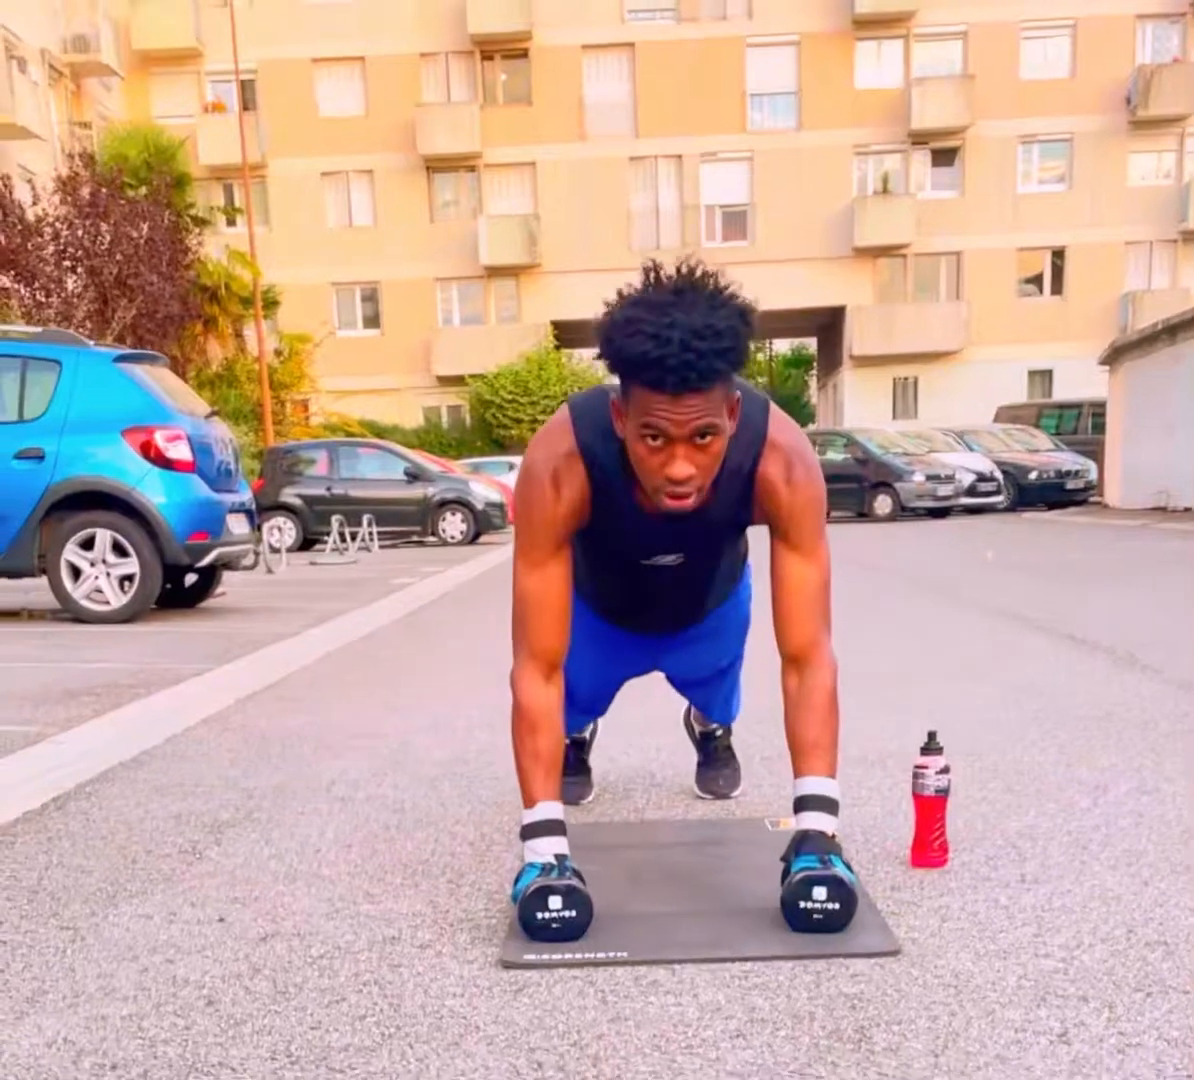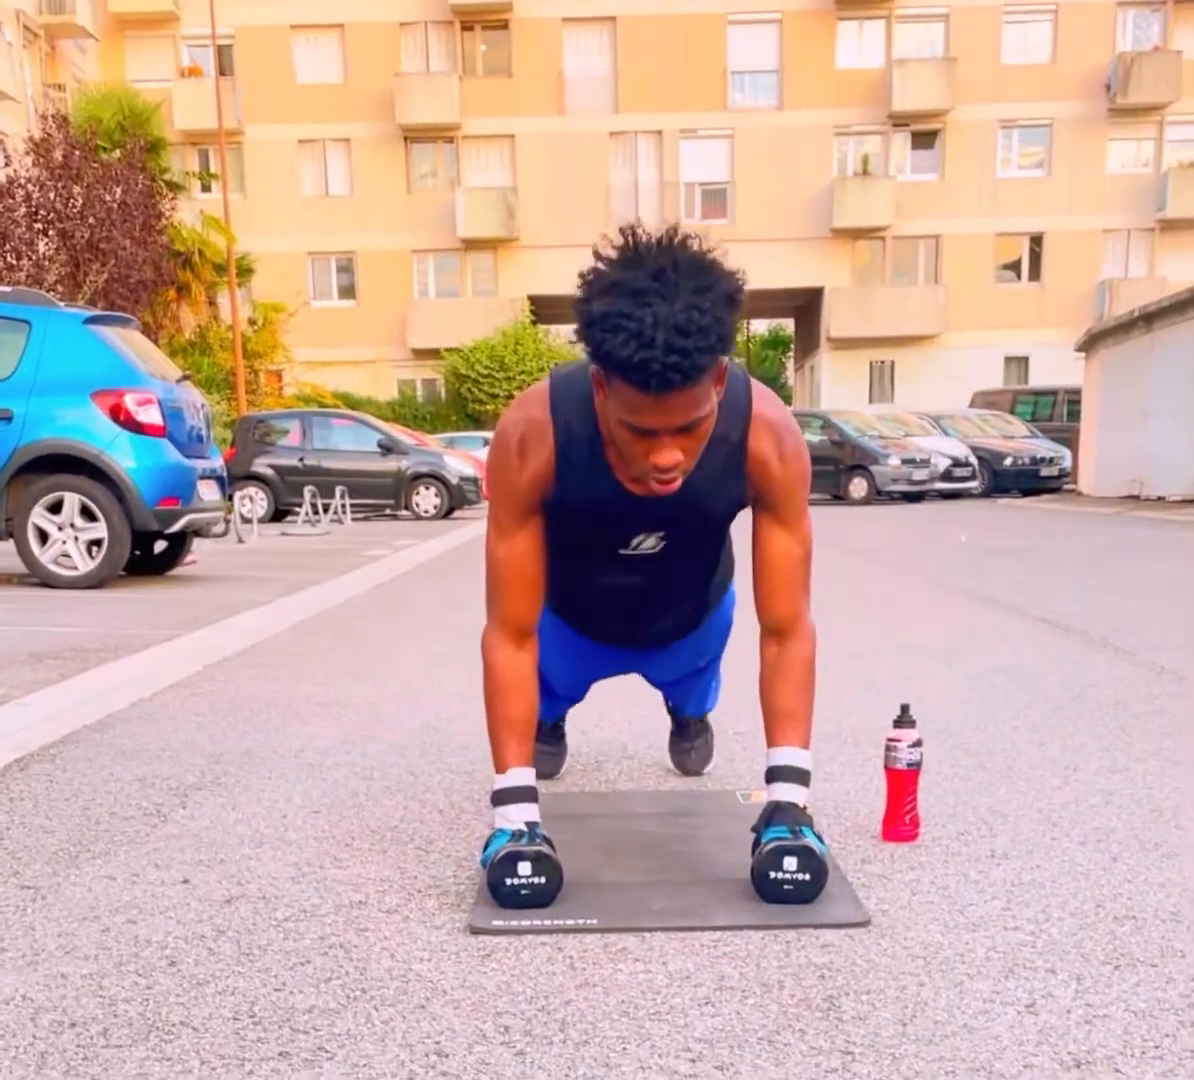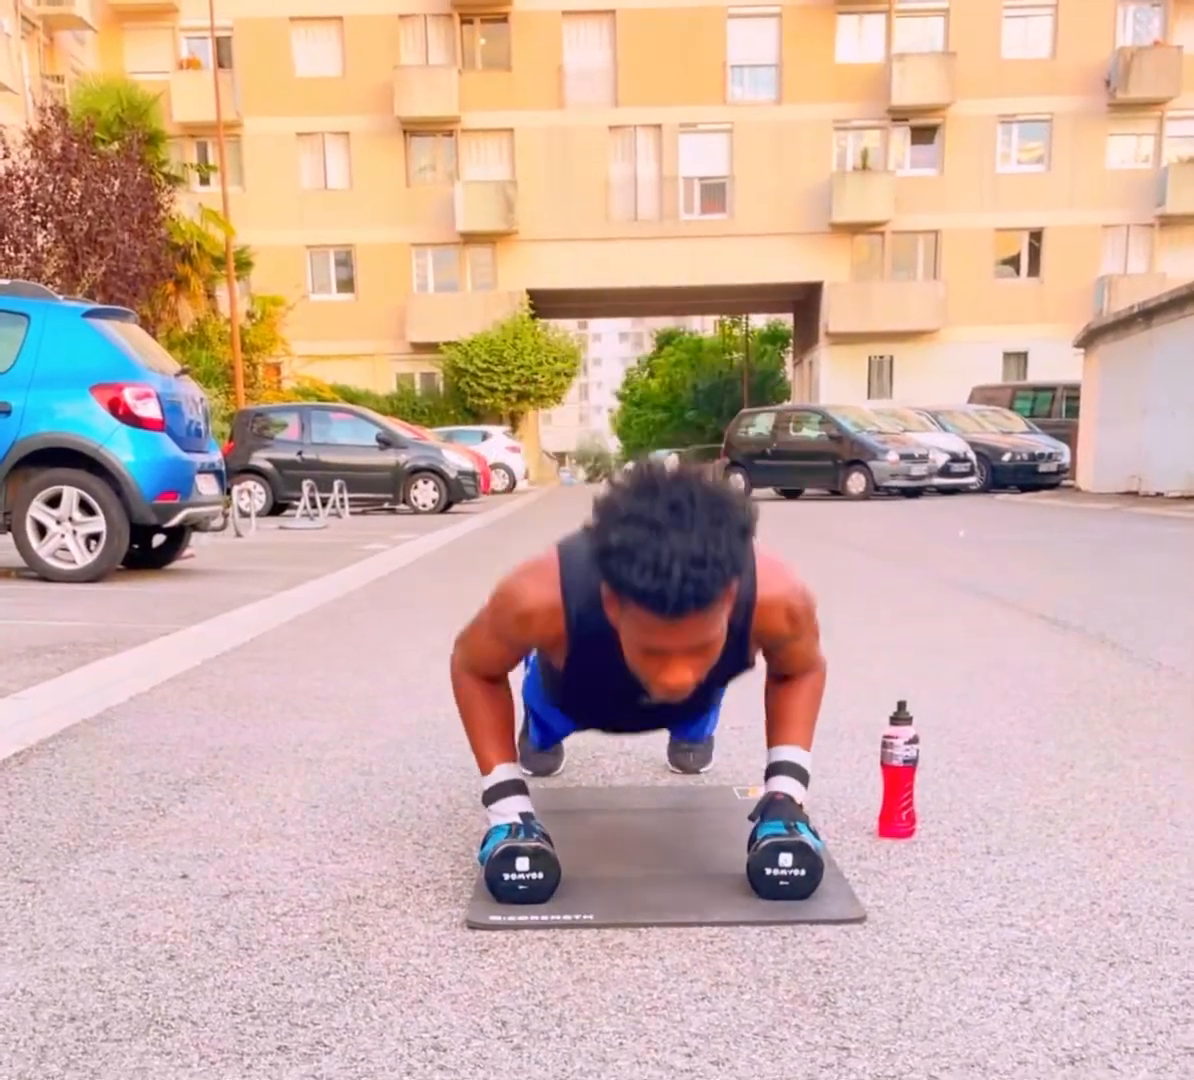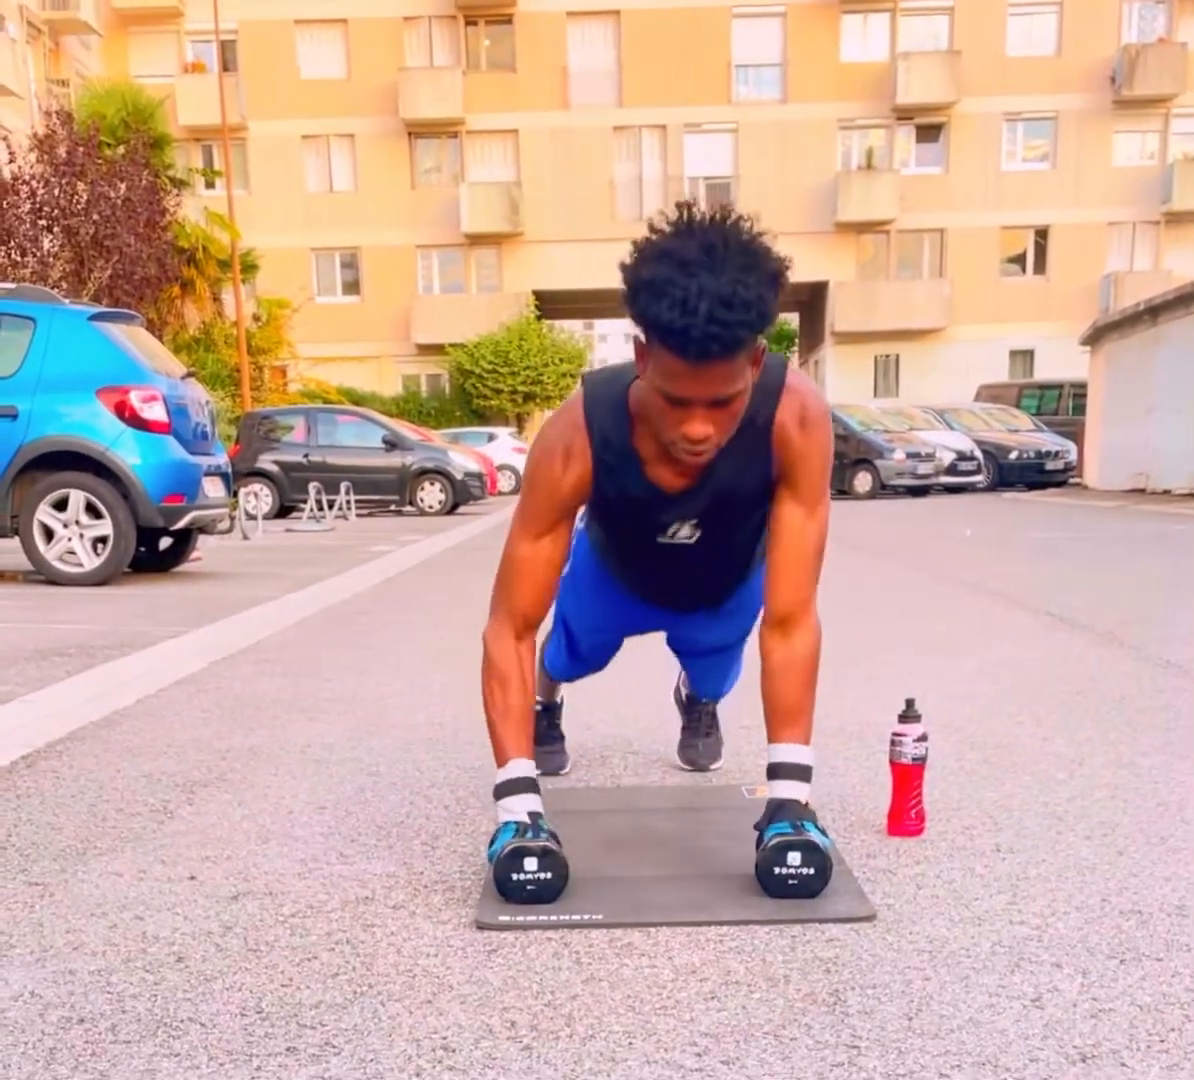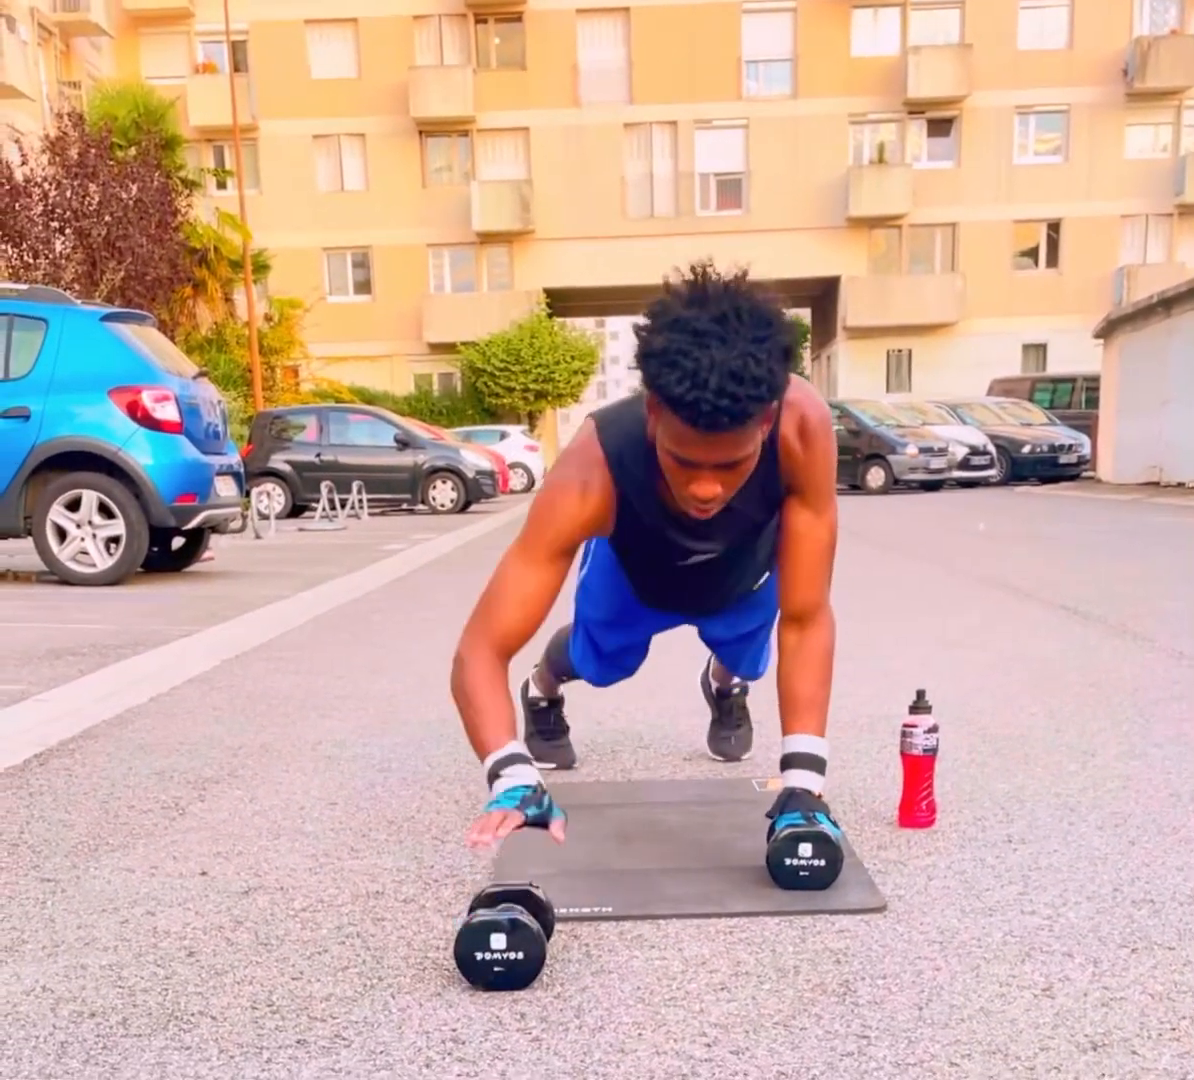
dt=1s
person 1, frame 1
left shoulder: (782, 459)
right shoulder: (558, 463)
left elbow: (807, 656)
right elbow: (537, 668)
left wrist: (817, 825)
right wrist: (543, 842)
left hip: (710, 600)
right hip: (600, 606)
left ankle: (710, 731)
right ankle: (575, 739)
person 1, frame 2
left shoulder: (769, 435)
right shoulder: (531, 433)
left elbow: (786, 629)
right elbow: (511, 634)
left wrist: (788, 794)
right wrist: (515, 806)
left hip: (691, 617)
right hip: (572, 620)
left knee: (691, 697)
right knee: (545, 707)
left ankle: (687, 714)
right ankle: (547, 722)
person 1, frame 3
left shoulder: (774, 600)
right shoulder: (543, 601)
left elbow: (801, 671)
right elbow: (473, 667)
left wrist: (785, 792)
right wrist: (507, 803)
left knee: (696, 728)
right knee: (543, 731)
right ankle: (543, 735)
person 1, frame 4
left shoulder: (796, 415)
right shoulder: (579, 437)
left elbow: (790, 620)
right elbow: (511, 628)
left wrist: (789, 790)
right wrist: (517, 793)
left hip: (725, 581)
right hip: (616, 569)
left knee: (715, 674)
right knee: (573, 655)
left ankle: (697, 702)
right ankle: (544, 699)
person 1, frame 5
left shoulder: (802, 426)
right shoulder: (596, 467)
left elbow: (804, 620)
right elbow: (480, 649)
left wrist: (803, 780)
right wrist: (514, 775)
left hip: (742, 578)
right hip: (633, 575)
left knee: (745, 665)
left ankle: (726, 688)
right ankle: (543, 692)
